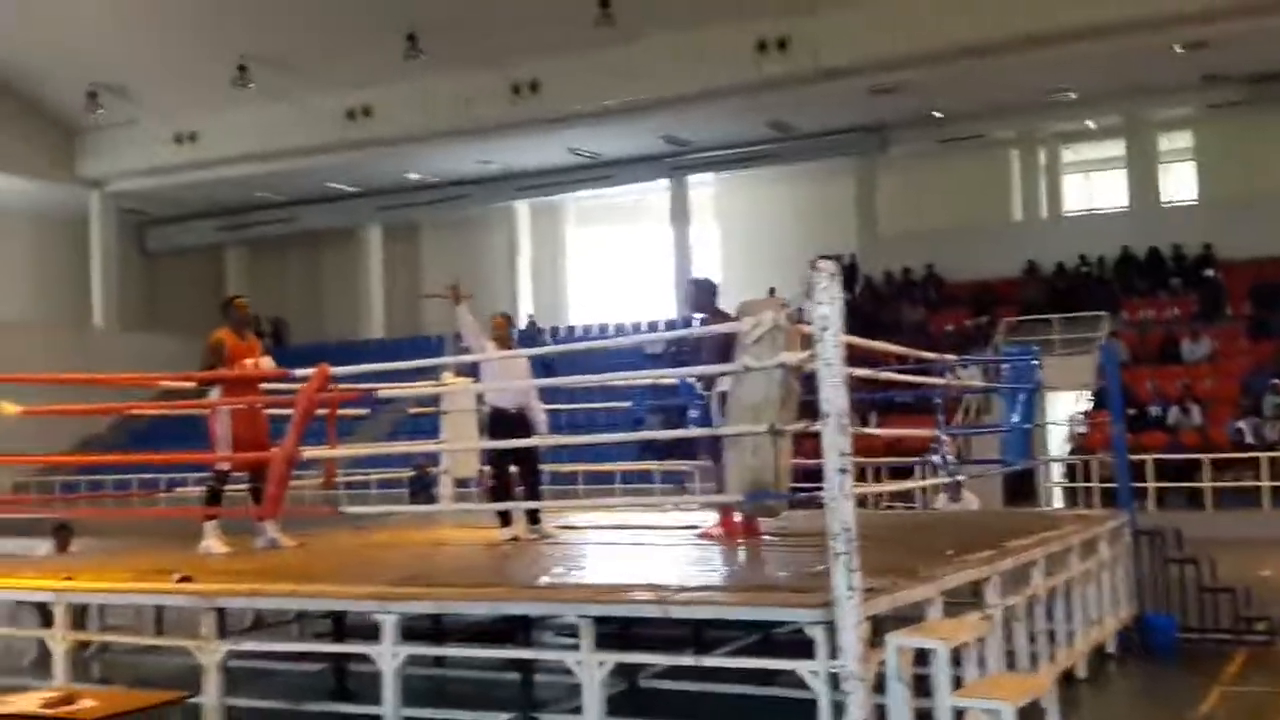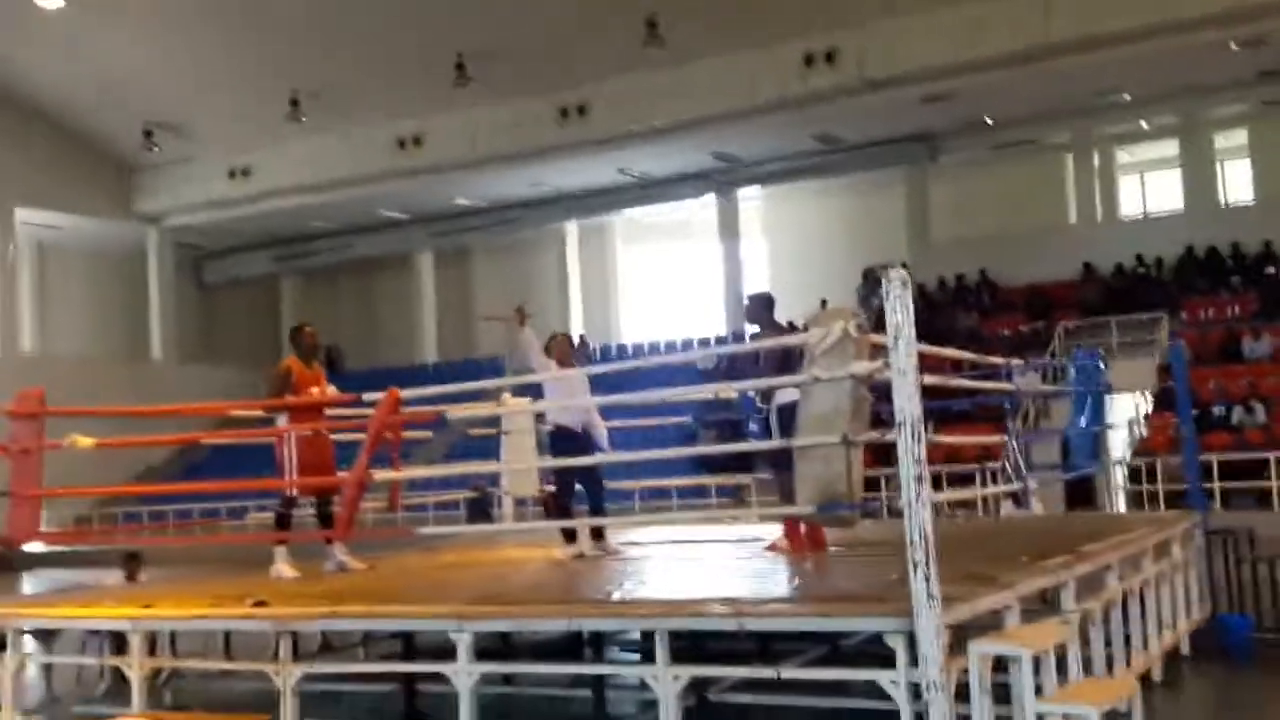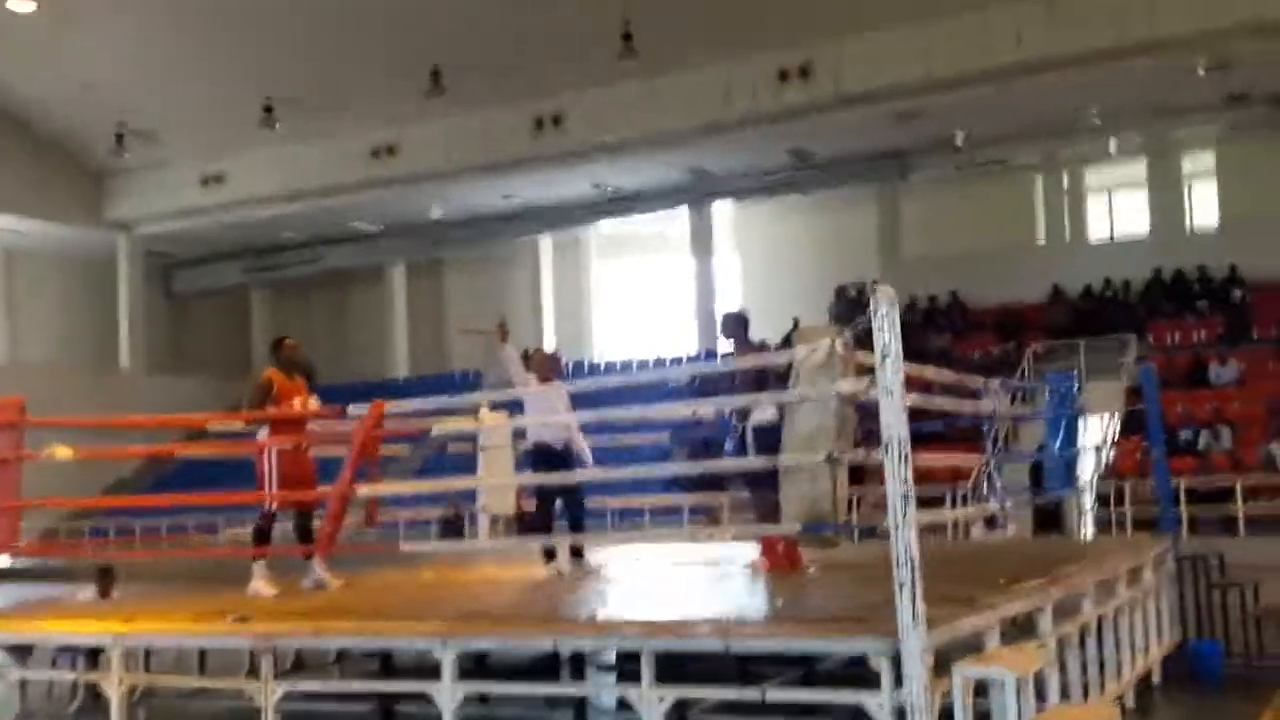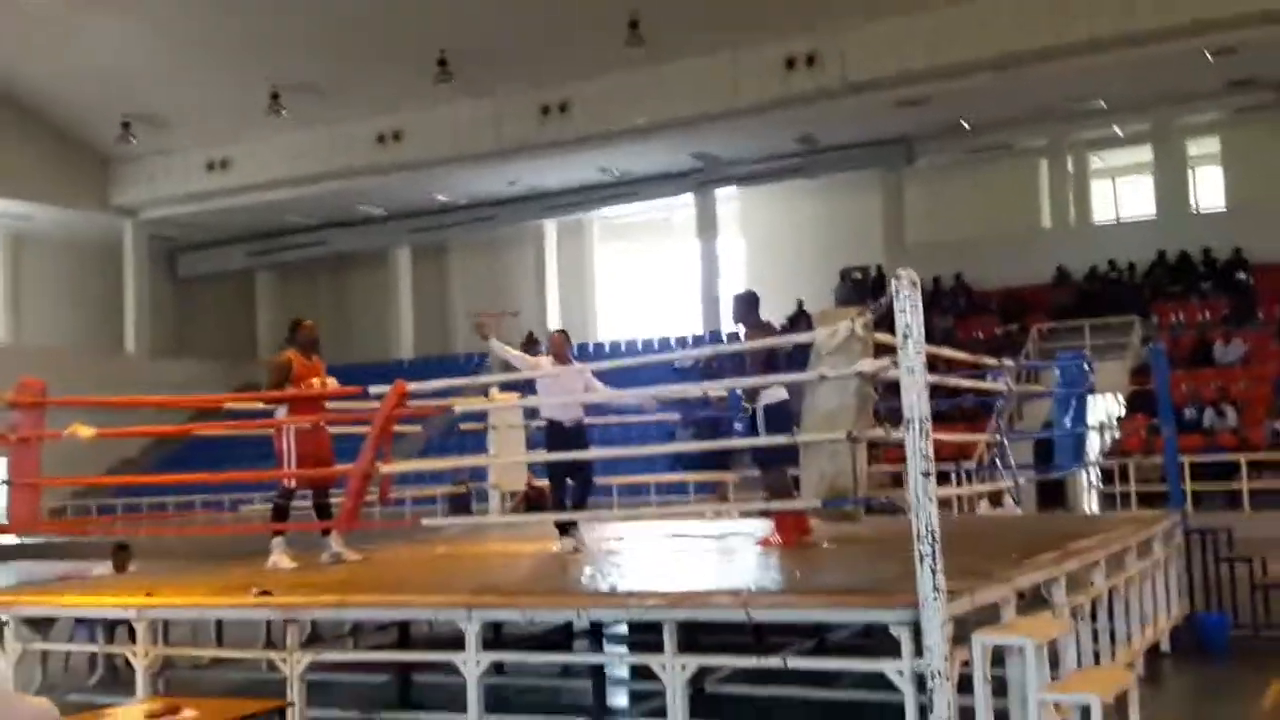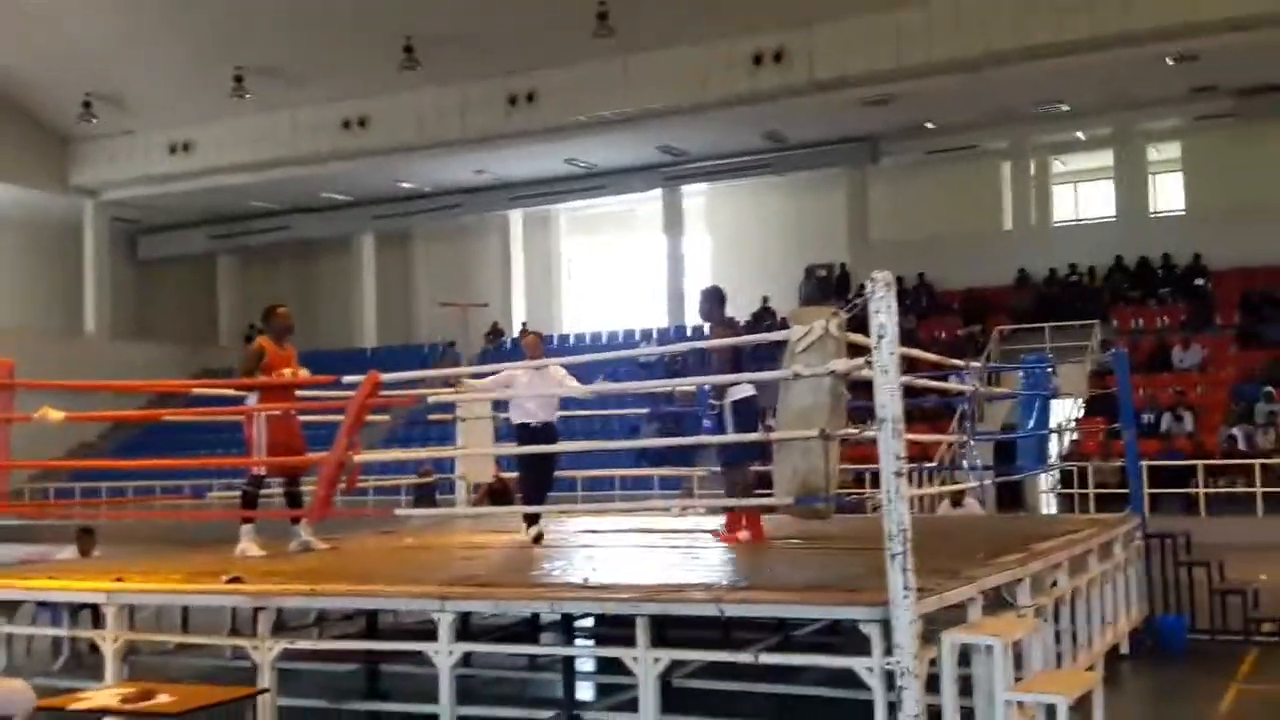
dt=0.3s
person 1, frame 1
left shoulder: (255, 341)
right shoulder: (219, 340)
left wrist: (266, 371)
right wrist: (234, 372)
left hip: (253, 407)
right hip: (227, 408)
left knee: (260, 468)
right knee: (222, 469)
left ankle: (267, 530)
right ankle: (210, 533)
person 1, frame 2
left shoulder: (319, 369)
right shoulder: (286, 368)
left wrist: (331, 398)
right wrist: (301, 400)
left hip: (318, 433)
right hip: (295, 434)
left knee: (326, 493)
right knee: (290, 494)
left ankle: (336, 553)
right ankle: (280, 559)
person 1, frame 3
left shoulder: (302, 381)
right shoulder: (268, 379)
right elbow: (250, 414)
left wrist: (312, 409)
right wrist: (280, 411)
left hip: (299, 446)
right hip: (275, 447)
left knee: (306, 507)
right knee: (270, 508)
left ankle: (315, 570)
right ankle: (259, 574)
person 1, frame 4
left shoulder: (319, 361)
right shoulder: (285, 360)
right elbow: (268, 395)
left wrist: (331, 388)
right wrist: (298, 391)
left hip: (316, 425)
right hip: (293, 427)
left knee: (323, 485)
right knee: (289, 485)
left ankle: (333, 545)
right ankle: (277, 549)
person 1, frame 5
left shoulder: (291, 350)
right shoulder: (259, 348)
left wrist: (301, 378)
right wrist: (270, 379)
left hip: (287, 414)
right hip: (263, 415)
left knee: (295, 472)
right knee: (258, 472)
left ankle: (301, 533)
right ankle: (246, 537)
person 2, frame 1
left shoulder: (522, 359)
right shoulder: (485, 350)
left elbow: (531, 394)
right elbow: (470, 330)
left wrist: (541, 425)
right wrist: (459, 304)
left hip: (521, 418)
right hip: (498, 418)
left knee: (531, 470)
right knee: (500, 473)
left ankle: (534, 522)
right ankle: (506, 525)
person 2, frame 2
left shoulder: (581, 376)
right shoulder: (548, 370)
left elbow: (591, 411)
right elbow: (532, 351)
left wrist: (603, 441)
right wrist: (523, 326)
left hip: (583, 436)
right hip: (561, 437)
left knee: (595, 487)
right knee: (564, 491)
left ankle: (599, 538)
right ankle: (570, 542)
person 2, frame 3
left shoulder: (562, 392)
right shoulder: (528, 386)
left elbow: (573, 428)
right elbow: (513, 364)
left wrist: (586, 458)
right wrist: (504, 341)
left hip: (563, 453)
right hip: (541, 453)
left knee: (576, 504)
right knee: (545, 508)
left ankle: (577, 557)
right ankle: (551, 560)
person 2, frame 4
left shoulder: (580, 371)
right shoulder: (540, 366)
left elbow: (603, 392)
right elbow: (515, 357)
left wrist: (638, 400)
right wrist: (490, 339)
left hip: (577, 428)
right hip: (556, 429)
left knee: (584, 480)
right knee: (558, 484)
left ankle: (572, 526)
right ankle: (565, 534)
person 2, frame 5
left shoulder: (557, 372)
right shoulder: (516, 372)
left elbow: (576, 388)
right elbow: (488, 384)
right wrist: (463, 382)
left hip: (548, 429)
right hip: (525, 428)
left knee: (545, 477)
right knee: (528, 476)
left ankle: (533, 522)
right ankle: (532, 524)
person 3, frame 1
left shoulder: (712, 323)
right shoulder: (724, 320)
left elbow: (710, 362)
left wrist: (705, 389)
left hip: (719, 390)
right hip: (728, 389)
left knee: (718, 455)
right knee: (723, 454)
left ankle: (727, 520)
person 3, frame 2
left shoulder: (766, 336)
right shoulder: (784, 332)
left elbow: (768, 375)
left wrist: (762, 402)
left hip: (779, 403)
right hip: (792, 399)
left knee: (783, 467)
right knee: (791, 466)
left ankle: (793, 532)
person 3, frame 3
left shoulder: (743, 353)
right shoulder: (759, 350)
left elbow: (743, 390)
left wrist: (737, 422)
left hip: (754, 422)
right hip: (768, 418)
left knee: (760, 486)
right knee: (770, 484)
person 3, frame 4
left shoulder: (753, 333)
right shoulder: (768, 329)
left elbow: (755, 371)
left wrist: (748, 403)
left hip: (765, 402)
right hip: (778, 398)
left knee: (770, 467)
right knee: (778, 462)
person 3, frame 5
left shoulder: (719, 330)
right shoulder: (731, 327)
left elbow: (722, 371)
left wrist: (714, 405)
left hip: (732, 400)
right hip: (743, 397)
left knee: (736, 464)
right knee: (731, 463)
left ankle: (752, 527)
right ankle: (733, 522)
